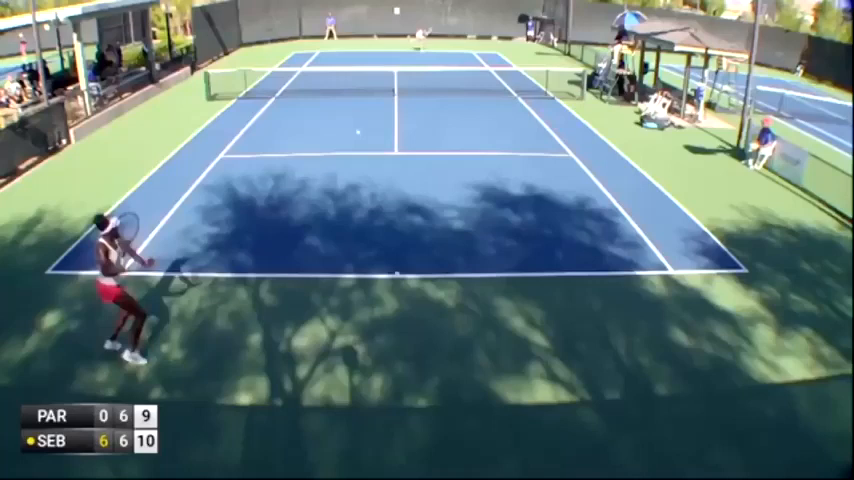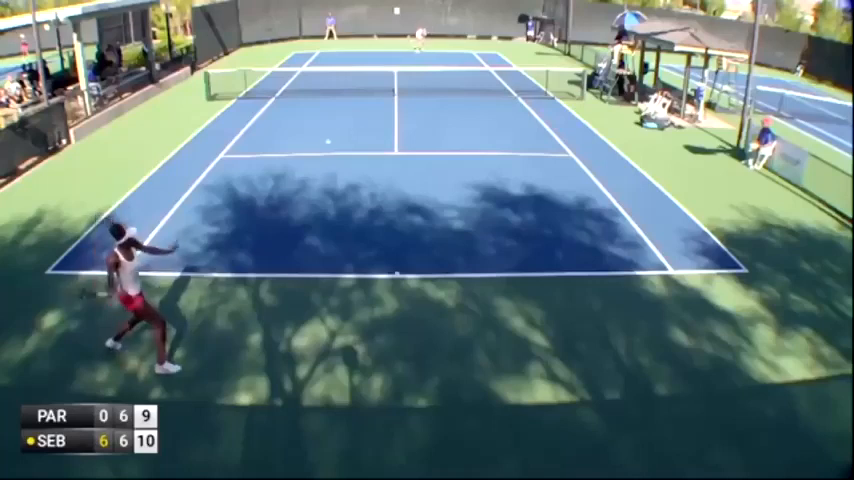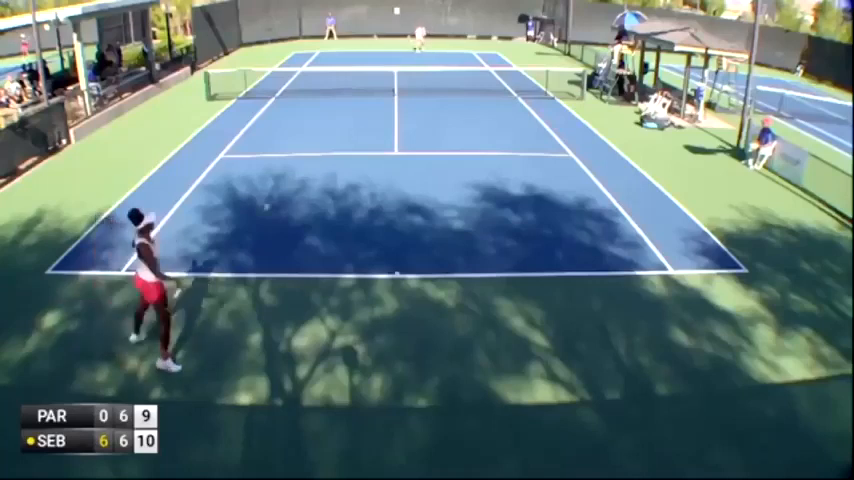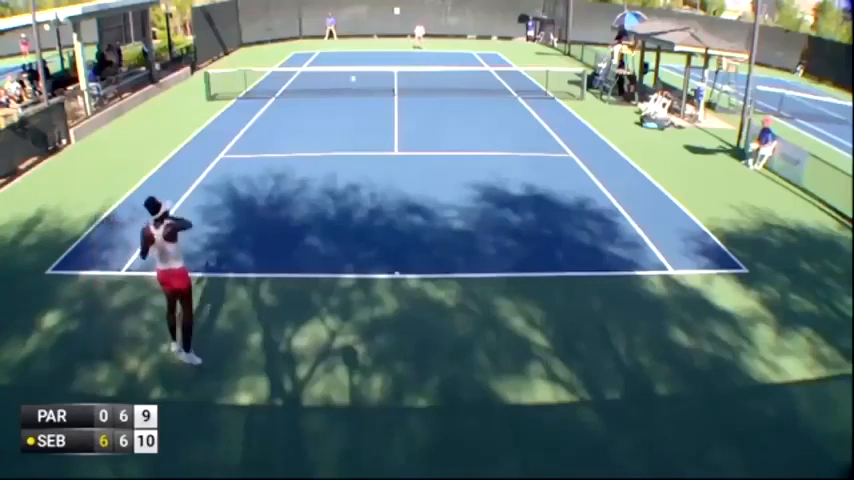
dt=0.2s
person 1, frame 1
left shoulder: (116, 238)
right shoulder: (101, 247)
left elbow: (130, 250)
right elbow: (106, 272)
left wrist: (143, 262)
left hip: (112, 284)
right hip: (108, 287)
left knee: (128, 310)
right knee: (141, 314)
left ankle: (112, 341)
right ankle: (132, 352)
person 1, frame 2
left shoulder: (132, 246)
right shoulder: (113, 257)
left elbow: (148, 249)
right elbow: (110, 279)
left wrist: (168, 251)
right wrist: (113, 289)
left hip: (136, 293)
right hip: (131, 297)
left knee: (138, 317)
right knee: (160, 323)
left ankle: (114, 341)
right ankle: (161, 364)
person 1, frame 3
left shoulder: (140, 236)
right shoulder: (145, 246)
right elbow: (156, 272)
left hip: (141, 279)
right hip: (151, 284)
left knee: (143, 306)
right knee: (165, 319)
left ankle: (136, 334)
right ankle: (164, 359)
person 1, frame 4
left shoulder: (146, 231)
right shoulder: (171, 227)
left elbow: (143, 256)
right elbow: (188, 224)
right wrist: (171, 217)
left hip: (162, 274)
right hip: (178, 273)
left knee: (171, 307)
right knee: (187, 312)
left ankle: (174, 343)
right ankle: (186, 352)
